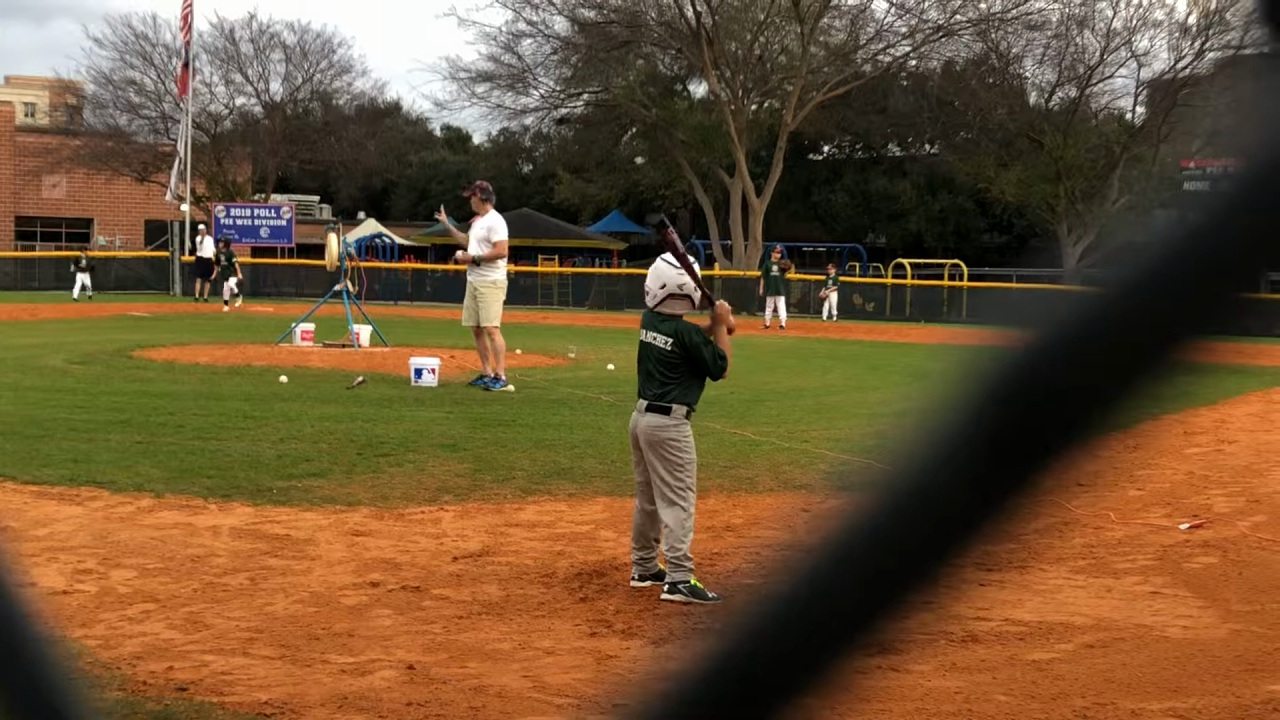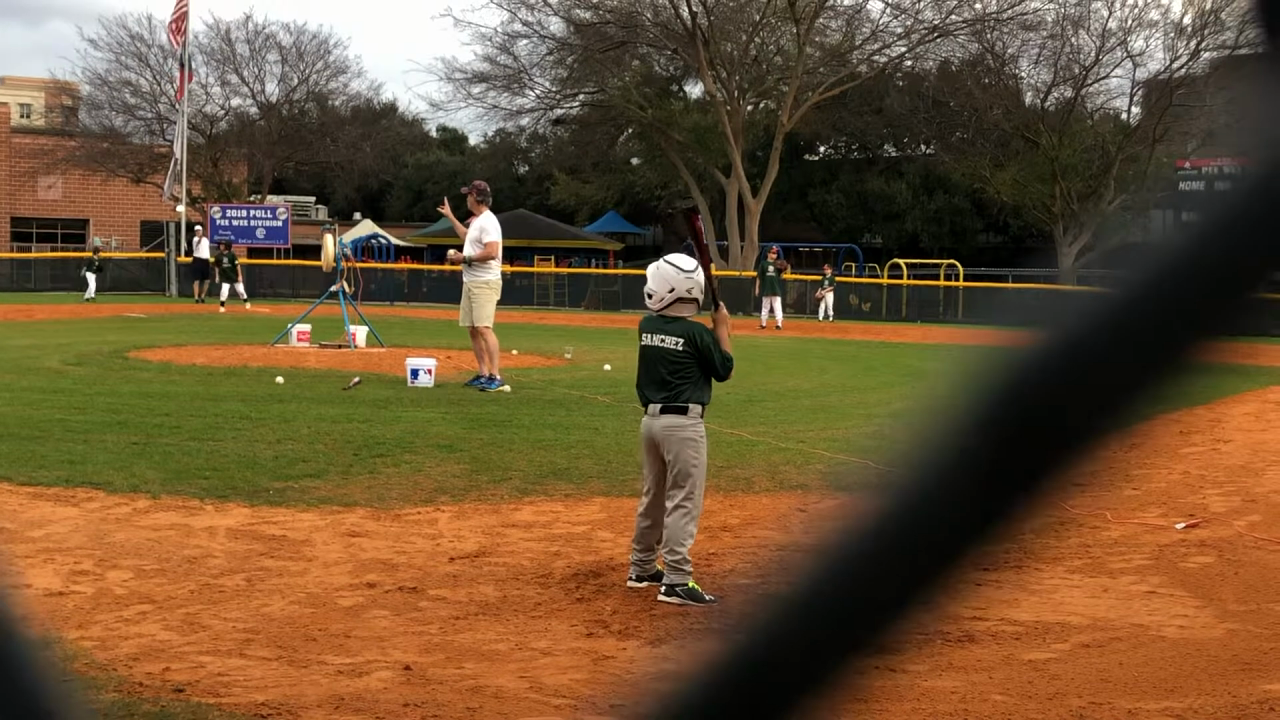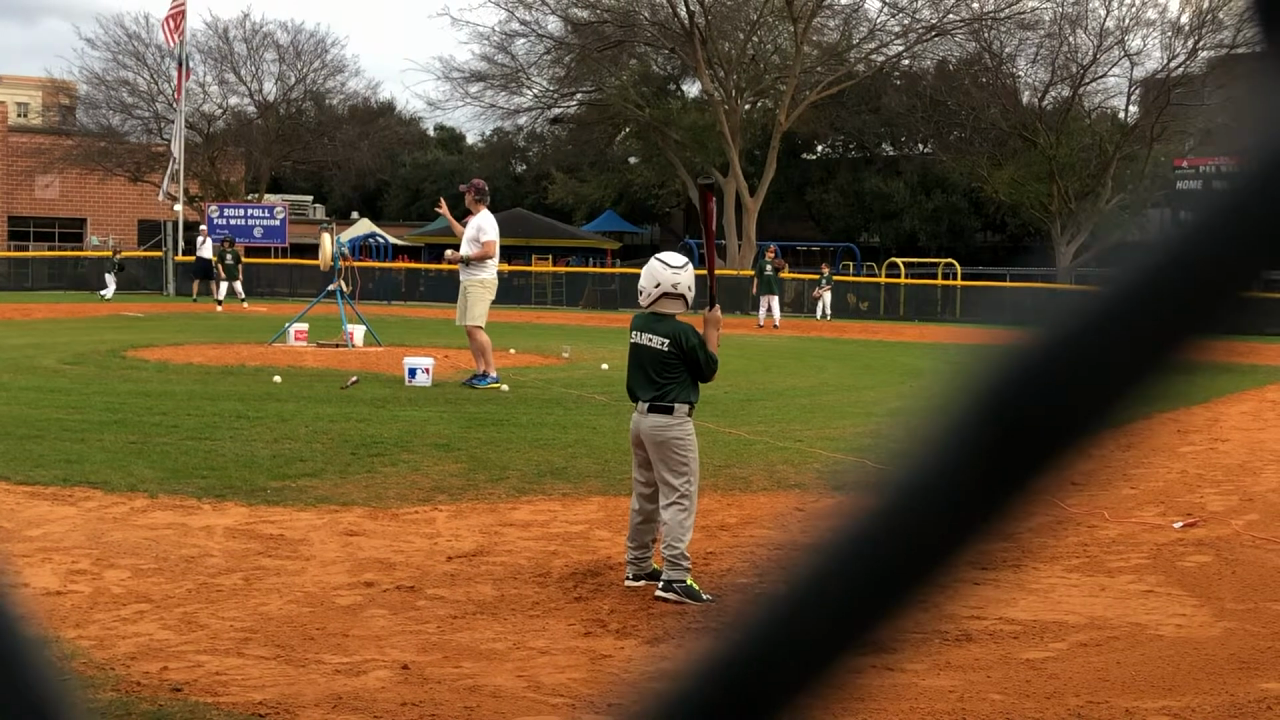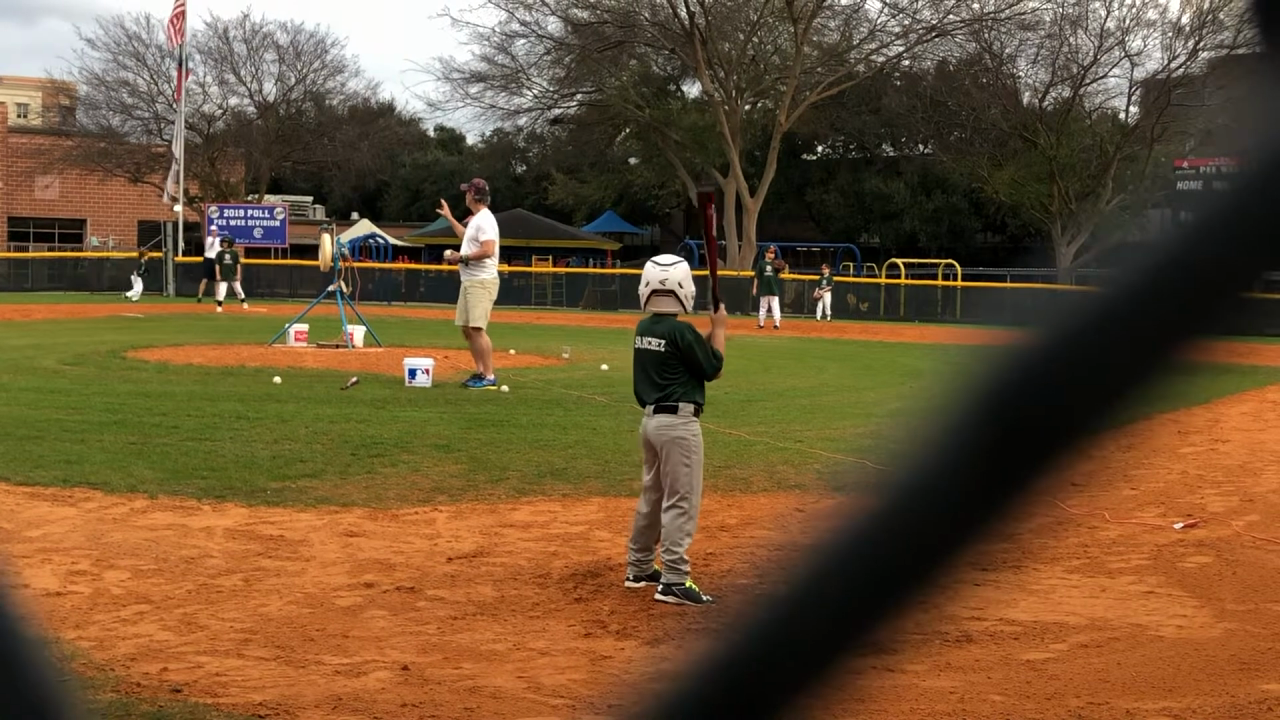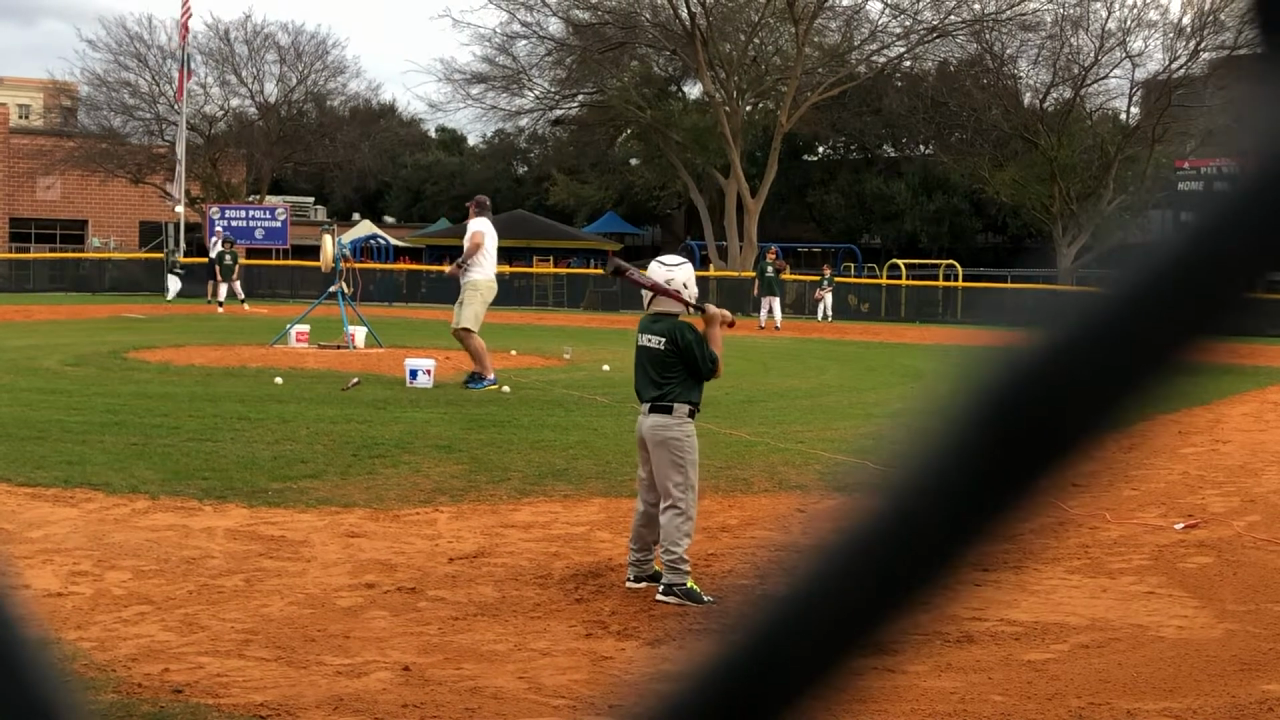
dt=0.4s
person 1, frame 1
left shoulder: (649, 320)
right shoulder: (685, 331)
right elbow: (720, 369)
left wrist: (714, 325)
right wrist: (720, 326)
left hip: (641, 417)
right hip: (669, 423)
left knee: (647, 498)
right knee: (678, 501)
left ankle: (643, 568)
right ankle: (679, 580)
person 1, frame 2
left shoulder: (646, 326)
right shoulder: (696, 332)
right elbow: (725, 370)
left wrist: (714, 331)
right wrist: (721, 327)
left hip: (651, 421)
right hip: (683, 425)
left knee: (652, 498)
right knee: (683, 503)
left ankle: (642, 568)
right ankle: (676, 582)
person 1, frame 3
left shoulder: (638, 323)
right shoulder: (683, 332)
right elbow: (708, 372)
left wrist: (705, 333)
right wrist: (711, 329)
left hip: (641, 418)
right hip: (671, 423)
left knee: (644, 496)
right knee: (679, 499)
left ankle: (638, 567)
right ankle: (675, 578)
person 1, frame 4
left shoulder: (643, 328)
right shoulder: (680, 330)
right elbow: (713, 369)
left wrist: (710, 336)
right wrist: (719, 328)
left hip: (651, 420)
right hip: (679, 423)
left knee: (652, 498)
right knee: (681, 502)
left ankle: (639, 567)
right ankle: (674, 581)
person 1, frame 5
left shoulder: (646, 325)
right shoulder: (681, 330)
right elbow: (712, 370)
left wrist: (711, 326)
right wrist: (713, 326)
left hip: (648, 418)
right hip: (674, 423)
left knee: (649, 497)
right knee: (678, 502)
left ankle: (640, 568)
right ankle: (674, 582)
person 2, frame 1
left shoulder: (494, 220)
right shoulder: (477, 221)
left elbow: (501, 251)
right elbow: (468, 242)
left wrist: (473, 258)
right wrist: (448, 225)
left hip: (491, 282)
right hip: (473, 281)
left knee: (491, 329)
right knee: (476, 329)
left ankle: (500, 376)
right ankle: (487, 374)
person 2, frame 2
left shoulder: (487, 221)
right shoulder: (476, 221)
left elbow: (491, 253)
left wrist: (464, 258)
right wrist: (450, 216)
left hip: (485, 282)
right hip: (470, 282)
left knee: (484, 329)
right knee: (472, 330)
left ankle: (495, 377)
right ankle: (483, 374)
person 2, frame 3
left shoulder: (485, 220)
right shoulder: (474, 220)
left elbow: (489, 252)
left wrist: (462, 258)
right wrist: (447, 216)
left hip: (481, 281)
right hip: (467, 281)
left knee: (474, 327)
right knee: (470, 329)
left ankle: (491, 373)
right ankle: (481, 372)
person 2, frame 4
left shoulder: (484, 219)
right shoulder: (475, 219)
left elbow: (487, 251)
left wrist: (461, 257)
right wrist: (449, 217)
left hip: (482, 282)
right hip: (469, 281)
left knee: (477, 329)
right knee: (467, 329)
left ankle: (489, 377)
right ankle: (480, 373)
person 2, frame 5
left shoulder: (477, 223)
right shoulder: (485, 226)
left elbow: (477, 242)
left wrist: (458, 263)
left hip: (479, 285)
right hip: (471, 285)
left knee: (467, 331)
right knee: (457, 330)
left ankle: (489, 376)
right ankle: (478, 369)
